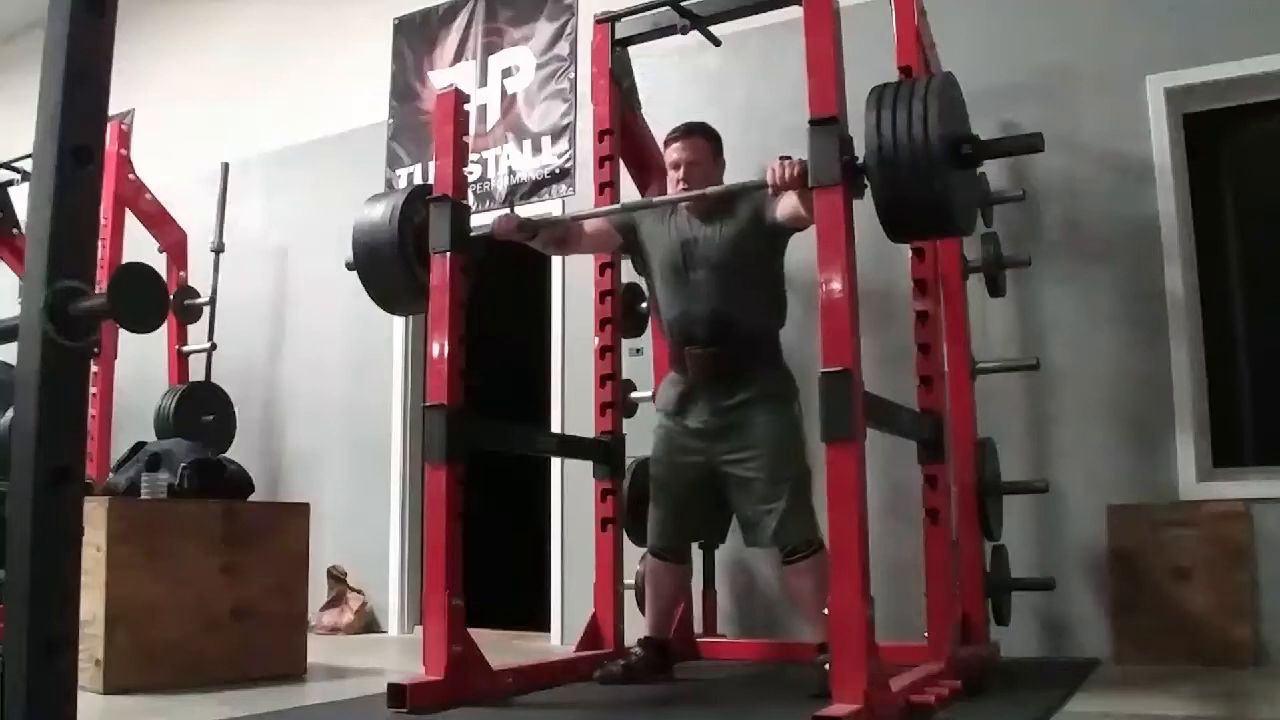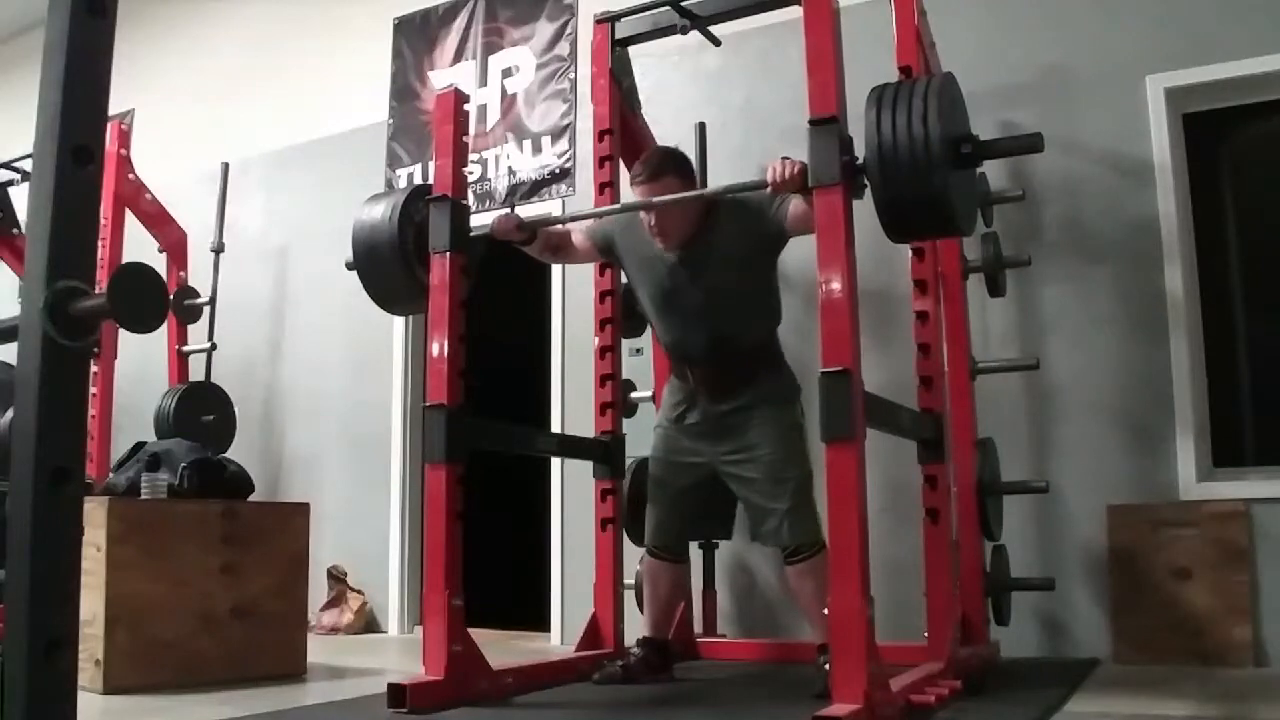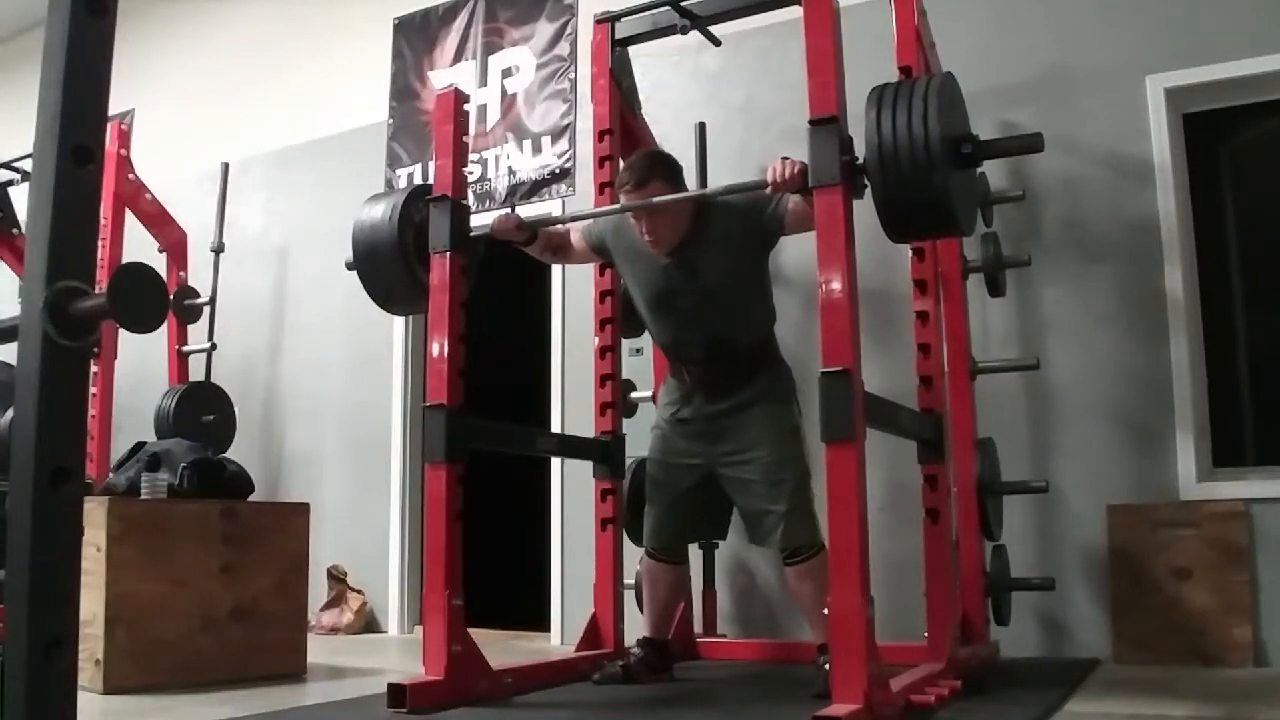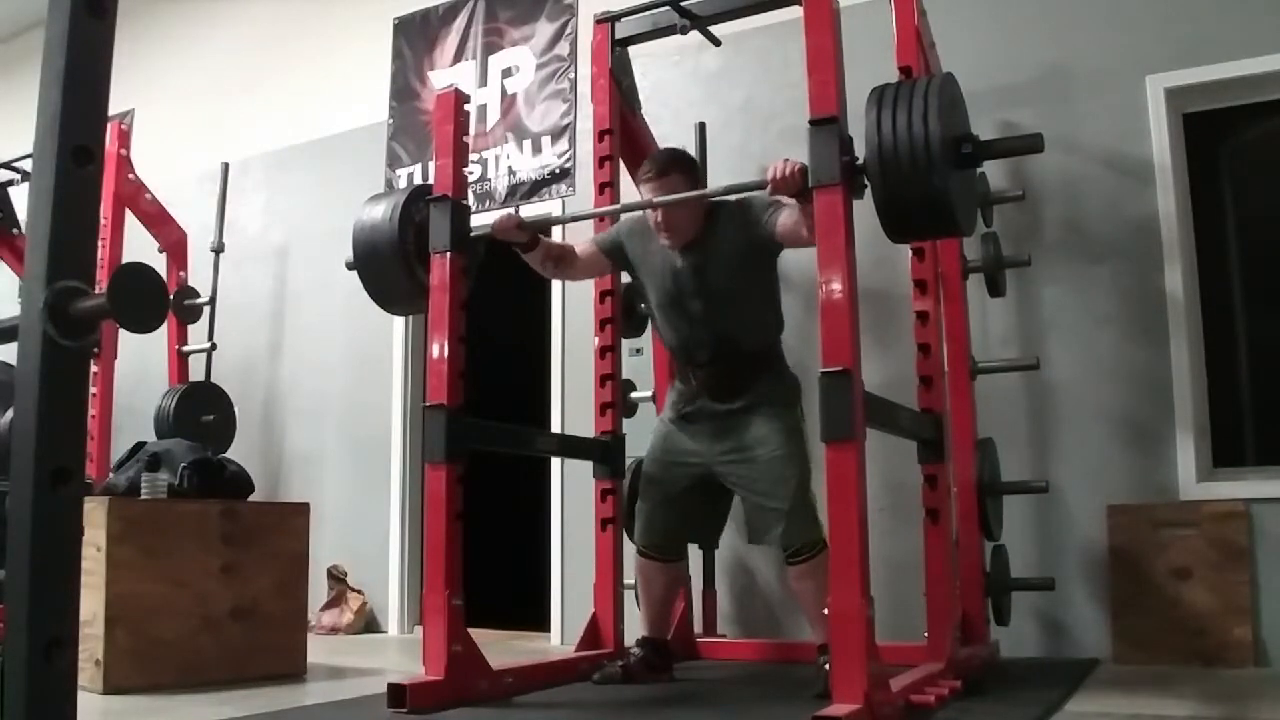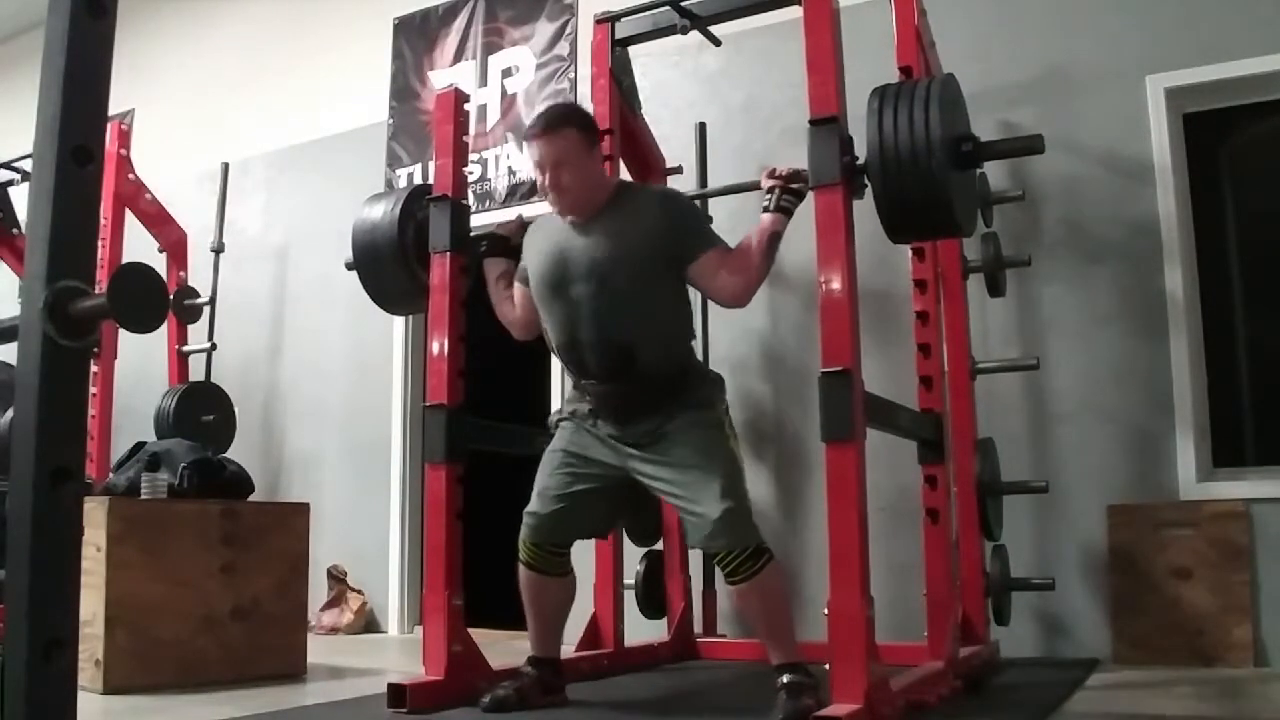
dt=1s
person 1, frame 1
left shoulder: (754, 208)
right shoulder: (648, 223)
left elbow: (804, 208)
right elbow: (576, 236)
left wrist: (800, 182)
right wrist: (526, 230)
left hip: (755, 401)
right hip: (683, 401)
left knee: (792, 536)
right knee: (665, 537)
left ankle: (832, 653)
right ankle: (653, 649)
person 1, frame 2
left shoulder: (747, 217)
right shoulder: (626, 232)
left elbow: (820, 213)
right elbow: (562, 243)
left wrist: (802, 185)
right wrist: (523, 234)
left hip: (758, 403)
right hip: (686, 403)
left knee: (794, 533)
right knee: (662, 534)
left ankle: (831, 653)
right ankle: (653, 649)
person 1, frame 3
left shoulder: (740, 216)
right shoulder: (617, 234)
right elbow: (561, 244)
left wrist: (803, 182)
right wrist: (523, 235)
left hip: (754, 401)
right hip: (682, 404)
left knee: (793, 534)
right knee: (661, 535)
left ankle: (831, 653)
right ankle: (653, 649)
person 1, frame 4
left shoulder: (746, 220)
right shoulder: (636, 236)
left elbow: (817, 227)
right elbow: (567, 263)
left wrist: (802, 192)
right wrist: (526, 241)
left hip: (759, 403)
right hip: (689, 405)
left knee: (795, 529)
right knee: (653, 531)
left ankle: (831, 654)
right ankle: (652, 650)
person 1, frame 5
left shoulder: (661, 210)
right shoulder: (538, 235)
left elbow: (734, 286)
right elbow: (522, 322)
left wrist: (776, 209)
right wrist: (494, 250)
left hip: (677, 415)
right hip: (589, 419)
left knee: (732, 542)
right knee: (538, 540)
